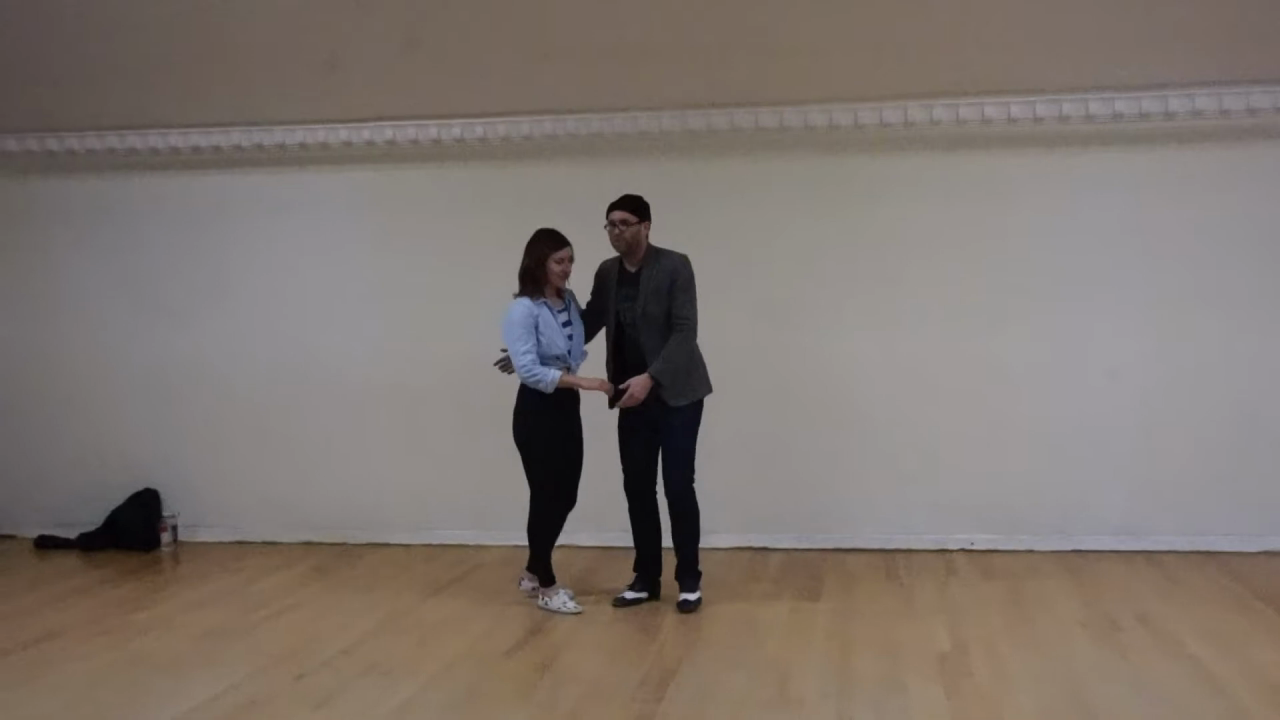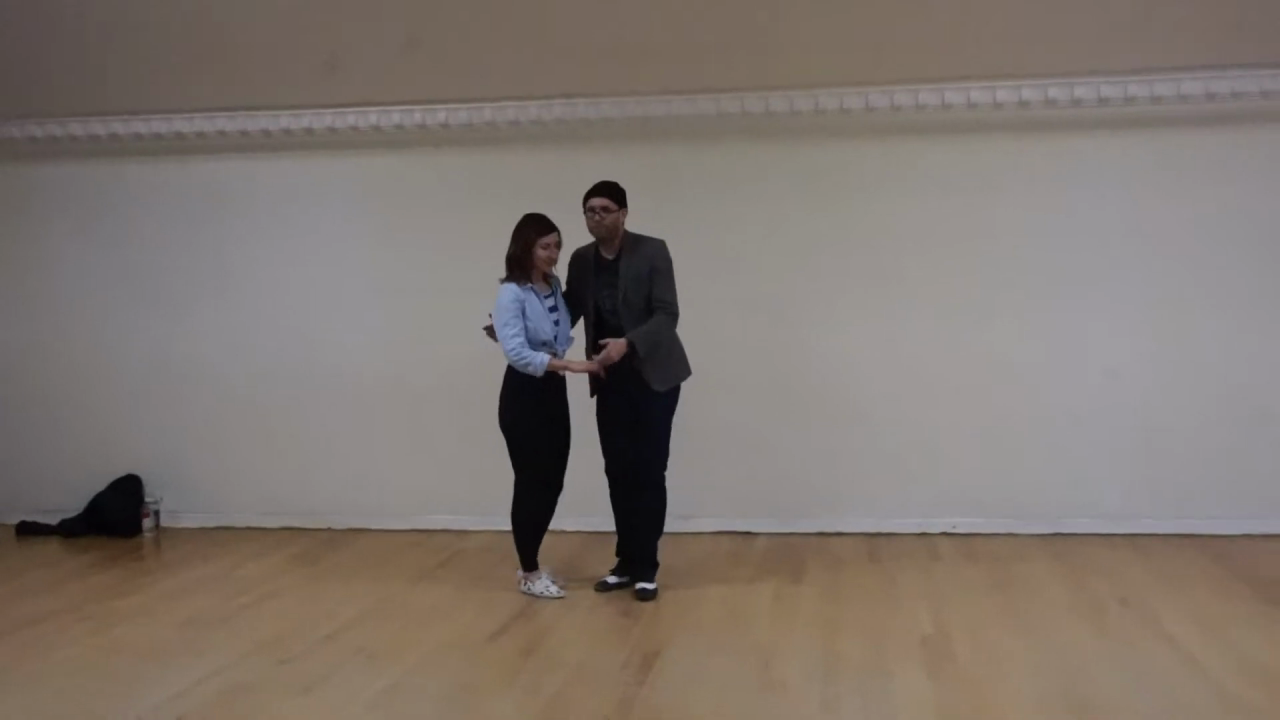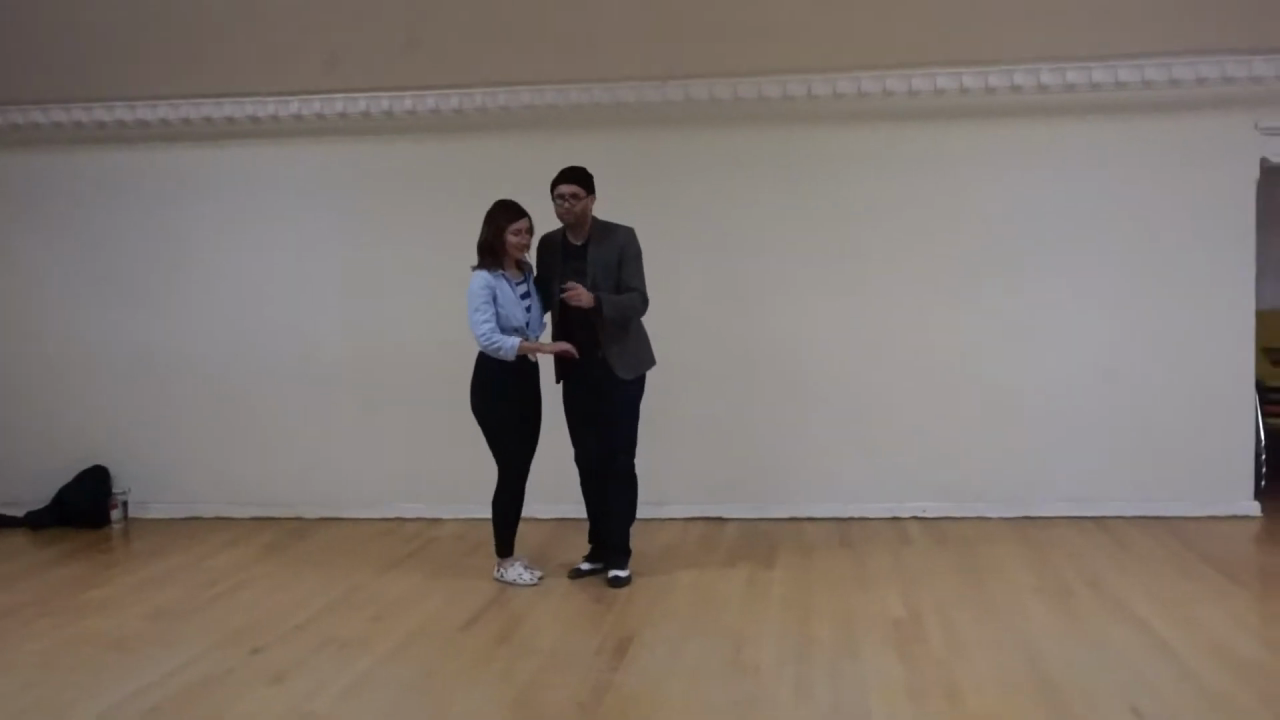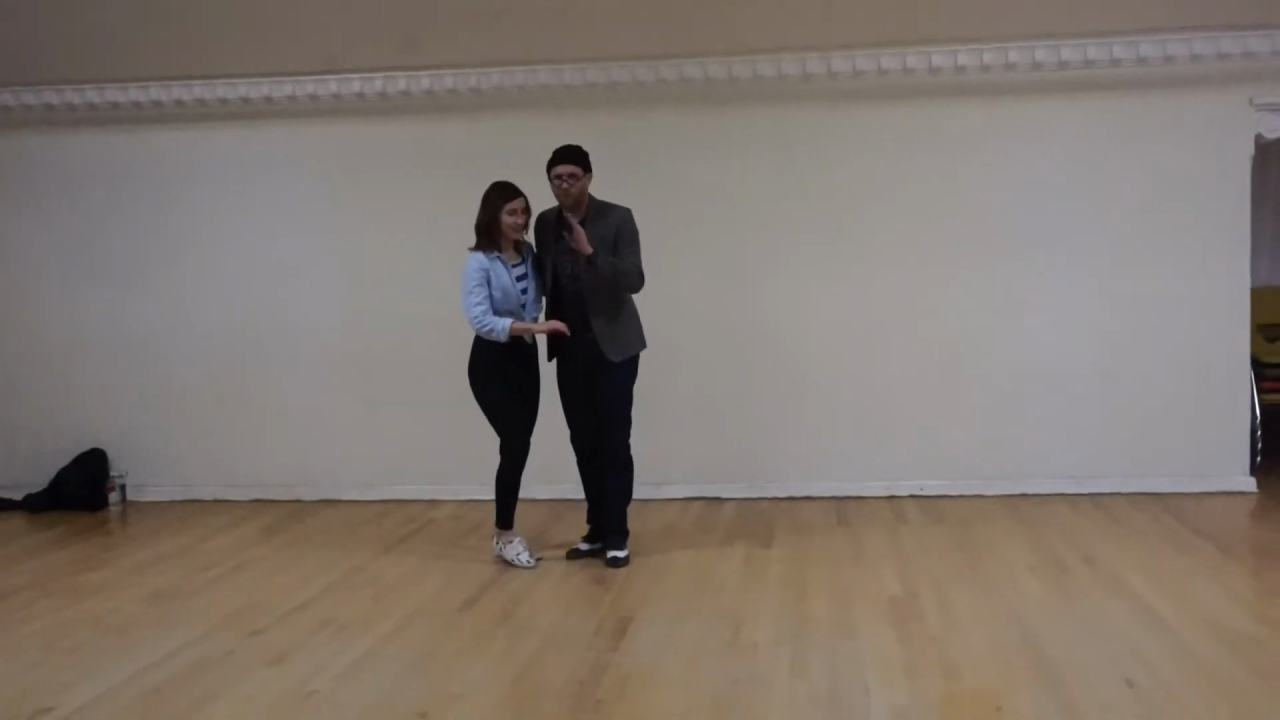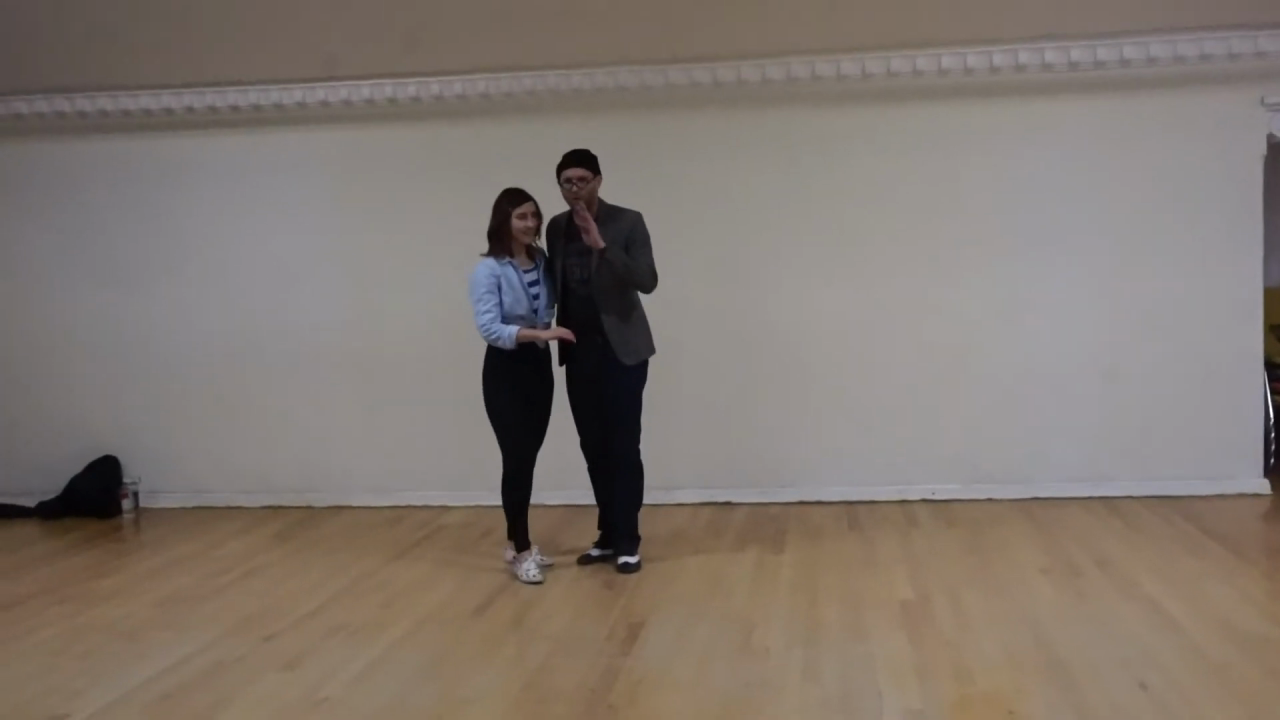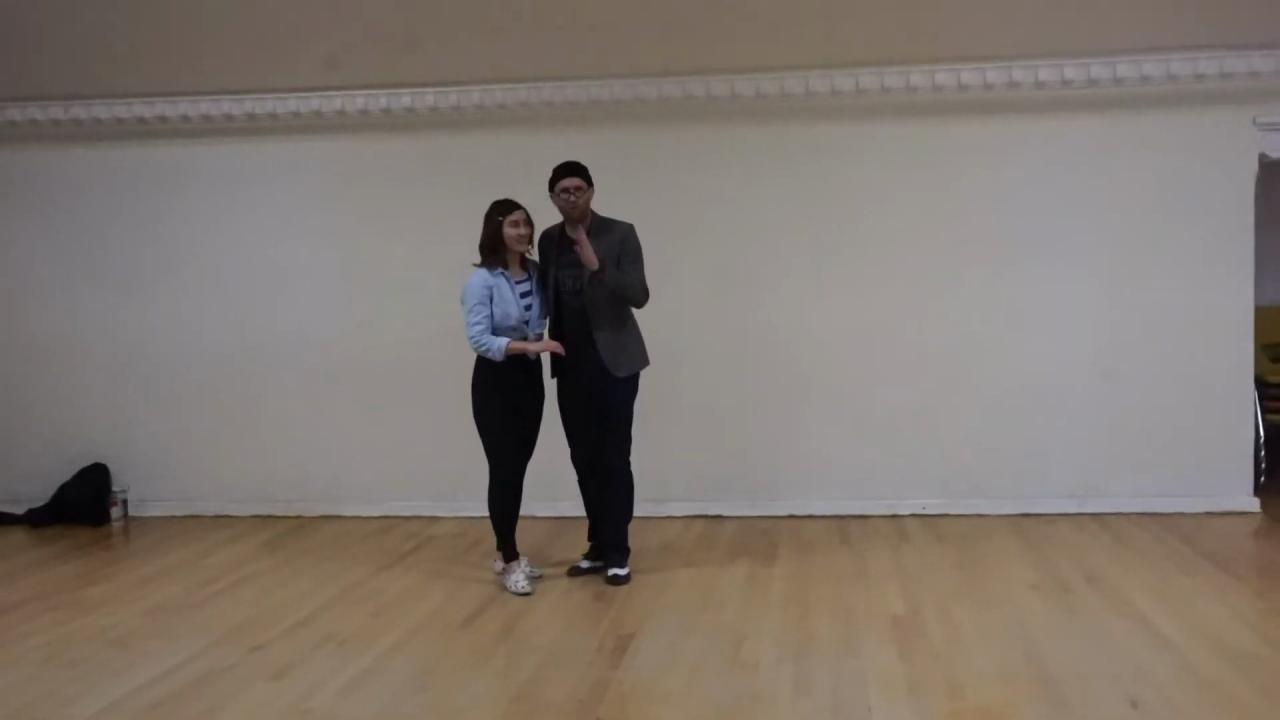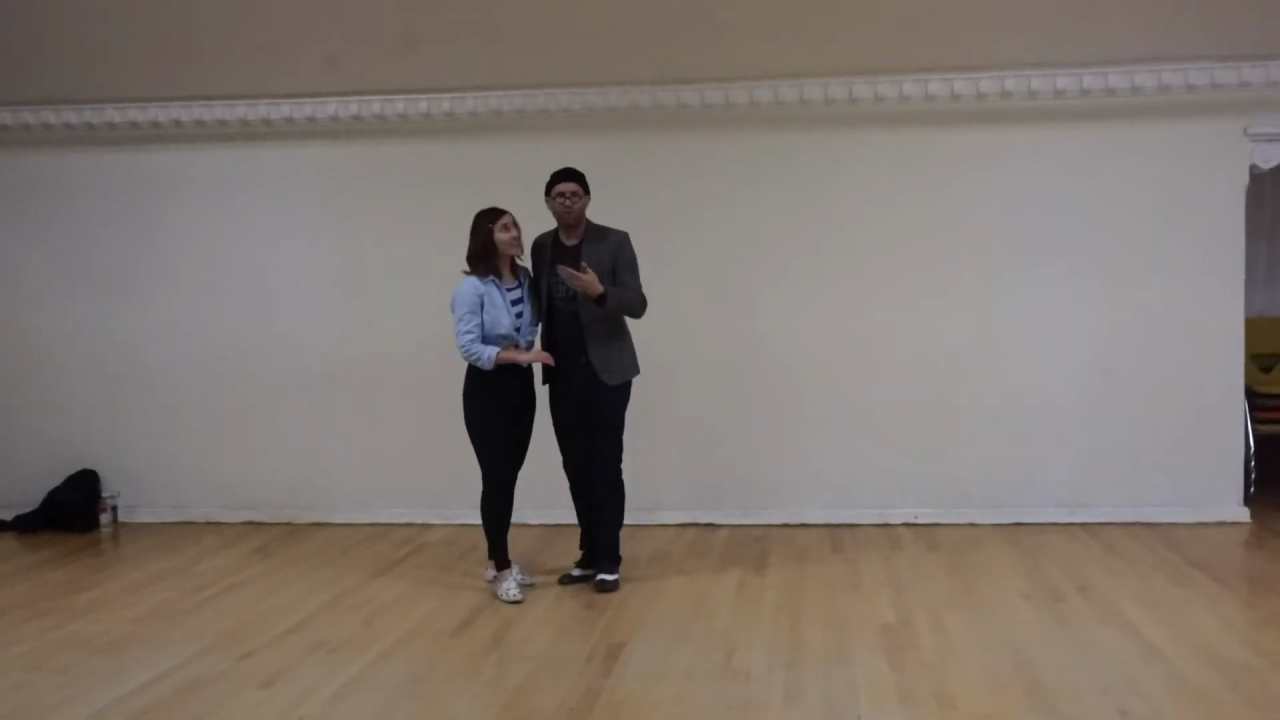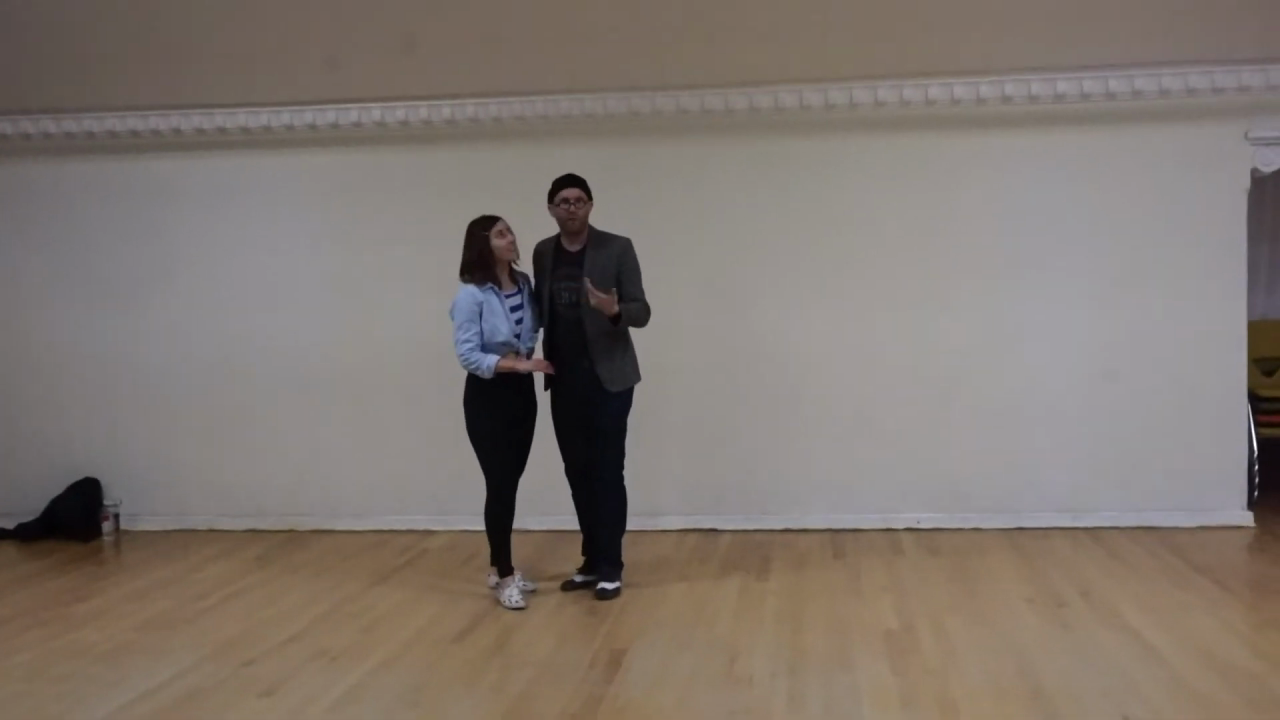
dt=0.2s
person 1, frame 1
left shoulder: (675, 266)
right shoulder: (606, 272)
left elbow: (685, 331)
right elbow: (587, 324)
left wrist: (652, 378)
left hip: (676, 392)
right hip: (629, 394)
left knee: (678, 484)
right knee: (637, 487)
left ankle: (689, 578)
right ankle: (645, 578)
person 1, frame 2
left shoulder: (652, 252)
right shoulder: (581, 259)
left elbow: (667, 314)
right elbow: (567, 313)
left wrist: (628, 344)
left hip: (653, 376)
right hip: (611, 380)
left knee: (649, 471)
right knee: (619, 473)
left ankle: (646, 566)
right ankle: (627, 562)
person 1, frame 3
left shoulder: (621, 239)
right shoulder: (549, 245)
left elbow: (638, 301)
right elbow: (543, 299)
left wrist: (594, 300)
left hip: (620, 366)
right hip: (575, 369)
left knee: (618, 461)
right knee: (588, 462)
left ankle: (618, 554)
right ankle: (599, 549)
person 1, frame 4
left shoulder: (618, 219)
right shoulder: (546, 223)
left elbow: (634, 280)
left wrist: (591, 252)
left hip: (612, 347)
right hip: (569, 349)
left knee: (613, 442)
right knee: (583, 443)
left ankle: (616, 535)
right ankle: (596, 530)
person 1, frame 5
left shoulder: (627, 222)
right shoulder: (556, 227)
left elbow: (647, 280)
left wrist: (602, 246)
left hip: (621, 352)
right hip: (579, 354)
left knee: (623, 447)
right knee: (594, 448)
left ankle: (627, 541)
right ankle: (608, 535)
person 1, frame 6
left shoulder: (620, 234)
right shoulder: (549, 240)
left elbow: (639, 295)
left wrist: (596, 266)
left hip: (613, 363)
right hip: (570, 365)
left knee: (614, 459)
right knee: (584, 460)
left ankle: (617, 552)
right ankle: (598, 547)
person 1, frame 7
left shoulder: (614, 242)
right shoulder: (541, 247)
left elbow: (638, 305)
left wrist: (600, 292)
left hip: (605, 371)
right hip: (562, 373)
left knee: (605, 465)
right knee: (576, 467)
left ankle: (608, 560)
right ankle: (590, 555)
person 1, frame 8
left shoulder: (617, 248)
right shoulder: (543, 252)
left elbow: (642, 312)
right elbow: (542, 309)
left wrist: (615, 311)
left hip: (607, 377)
right hip: (564, 379)
left knee: (607, 472)
right knee: (578, 473)
left ankle: (610, 566)
right ankle: (592, 561)
person 2, frame 1
left shoulder: (569, 301)
right shoulder: (523, 310)
right elbow: (527, 370)
right wrist: (583, 382)
left hip: (567, 406)
right hip: (537, 411)
left knee: (565, 496)
right knee: (547, 497)
left ankle: (533, 574)
right ankle: (546, 586)
person 2, frame 2
left shoulder: (555, 287)
right shoulder: (511, 295)
right elbow: (517, 353)
right wrist: (572, 365)
left hip: (553, 391)
right hip: (523, 395)
left knee: (552, 482)
right knee: (531, 484)
left ankle: (529, 559)
right ankle: (529, 573)
person 2, frame 3
left shoulder: (528, 273)
right shoulder: (482, 282)
right elbow: (488, 338)
right wrist: (544, 347)
left hip: (526, 377)
right hip: (495, 381)
left knee: (521, 469)
right knee: (511, 469)
left ankle: (510, 553)
right ankle: (504, 561)
person 2, frame 4
left shoulder: (528, 255)
right shoulder: (478, 264)
right elbow: (480, 321)
right wrist: (536, 327)
left hip: (525, 358)
right hip: (492, 362)
left knee: (517, 445)
right knee: (515, 443)
left ankle: (506, 533)
right ankle: (504, 532)
person 2, frame 5
left shoulder: (542, 260)
right shoulder: (488, 269)
right elbow: (488, 328)
left wrist: (549, 334)
right wrist: (541, 333)
left hip: (539, 364)
right hip: (505, 369)
left knee: (528, 456)
right knee: (516, 456)
left ankle: (518, 544)
right ankle: (521, 550)
person 2, frame 6
left shoulder: (535, 272)
right shoulder: (482, 280)
right elbow: (478, 339)
left wrist: (539, 345)
right wrist: (529, 346)
left hip: (530, 376)
right hip: (495, 380)
left knee: (519, 468)
right knee: (503, 469)
left ankle: (506, 553)
right ankle: (509, 561)
person 2, frame 7
left shoulder: (526, 279)
right shoulder: (473, 288)
right elbow: (469, 347)
left wrist: (529, 354)
right wrist: (518, 355)
left hip: (521, 384)
right hip: (487, 388)
left knee: (510, 475)
right knee: (496, 477)
left ankle: (498, 561)
right ankle: (501, 568)
person 2, frame 8
left shoulder: (524, 284)
right shoulder: (470, 295)
right elbow: (467, 356)
left wrist: (528, 361)
right wrist: (517, 364)
left hip: (521, 392)
right hip: (487, 395)
left knee: (512, 481)
right knee: (499, 483)
left ankle: (500, 567)
right ankle: (504, 575)
